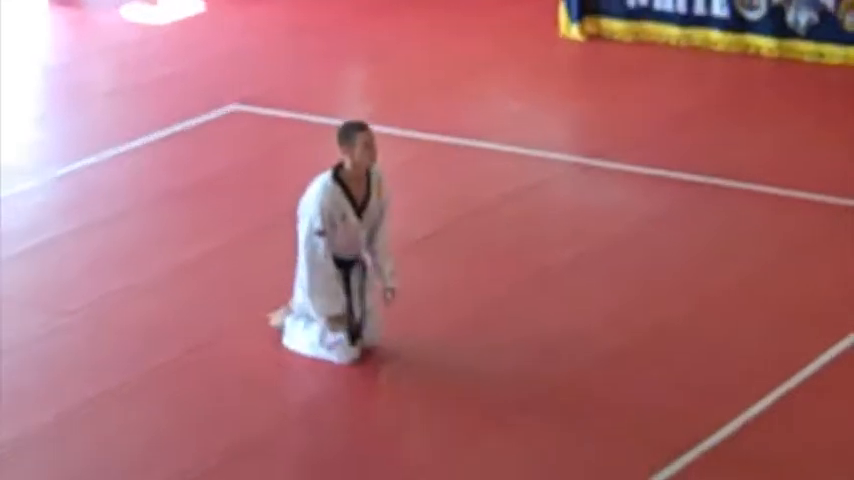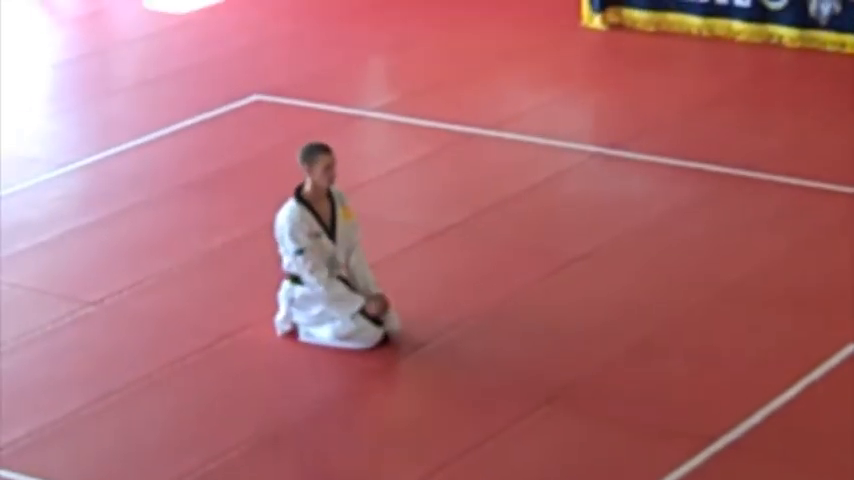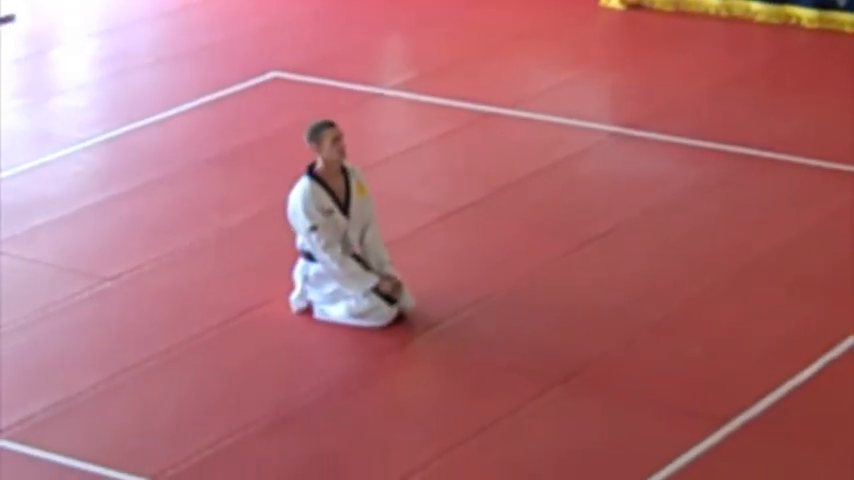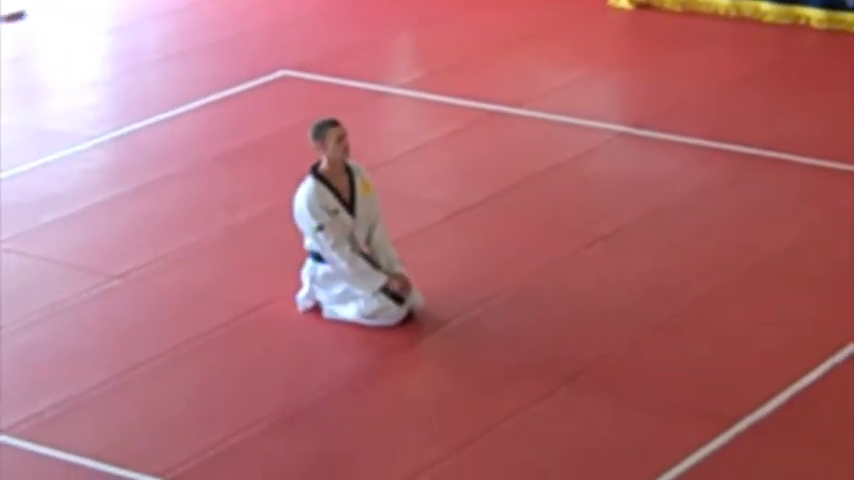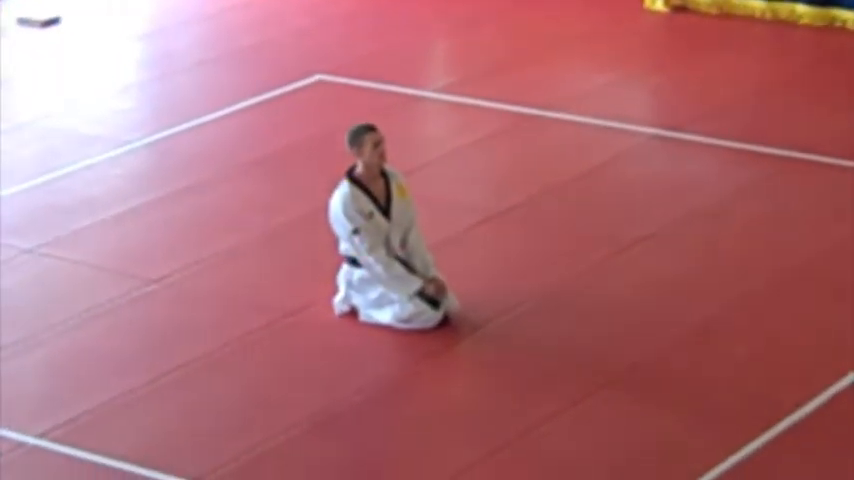
dt=1s
person 1, frame 1
left shoulder: (374, 178)
right shoulder: (324, 193)
left elbow: (377, 232)
right elbow: (313, 254)
left wrist: (387, 277)
right wrist: (328, 309)
left hip: (354, 264)
right hip: (319, 266)
left knee: (366, 336)
right knee: (345, 352)
left ankle: (304, 309)
right ankle: (287, 322)
person 1, frame 2
left shoulder: (338, 199)
right shoulder: (292, 218)
left elbow: (354, 252)
right elbow: (313, 276)
left wrist: (372, 292)
right wrist: (362, 304)
left hip: (336, 282)
right hip: (308, 294)
left knee: (389, 324)
right knee: (370, 334)
right ankle: (301, 325)
person 1, frame 3
left shoulder: (353, 176)
right shoulder: (305, 196)
left elbow: (369, 228)
right elbow: (328, 253)
left wrist: (385, 271)
right wrist: (375, 282)
left hip: (351, 260)
right hip: (323, 271)
left knee: (404, 303)
right knee: (383, 312)
right ankle: (315, 300)
person 1, frame 4
left shoulder: (357, 174)
right shoulder: (310, 196)
left elbow: (376, 227)
right elbow: (336, 252)
left wrist: (394, 270)
right wrist: (384, 281)
left hip: (361, 259)
right hip: (333, 270)
left knee: (412, 301)
right knee: (393, 311)
right ankle: (323, 297)
person 1, frame 5
left shoulder: (393, 179)
right shoulder: (345, 201)
left elbow: (411, 232)
right elbow: (371, 256)
left wrist: (430, 274)
right wrist: (419, 285)
left hip: (398, 262)
right hip: (369, 275)
left knee: (448, 305)
right knee: (428, 314)
right ankle: (357, 299)
